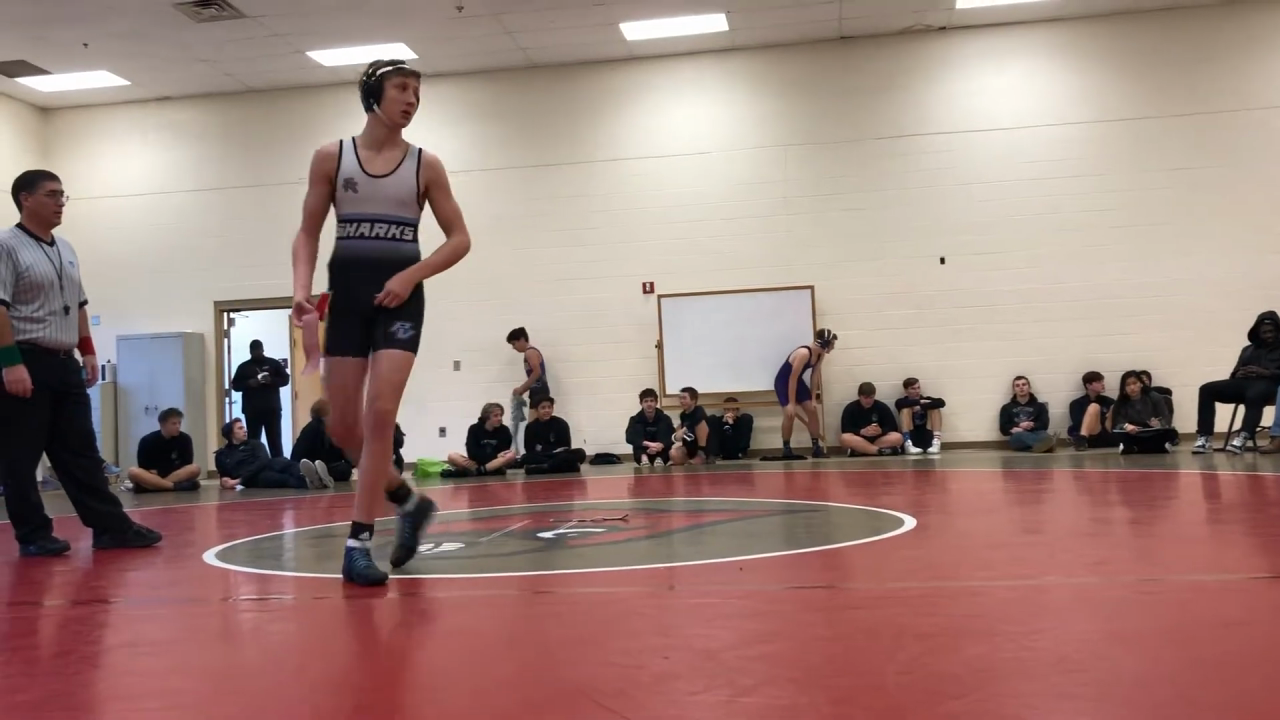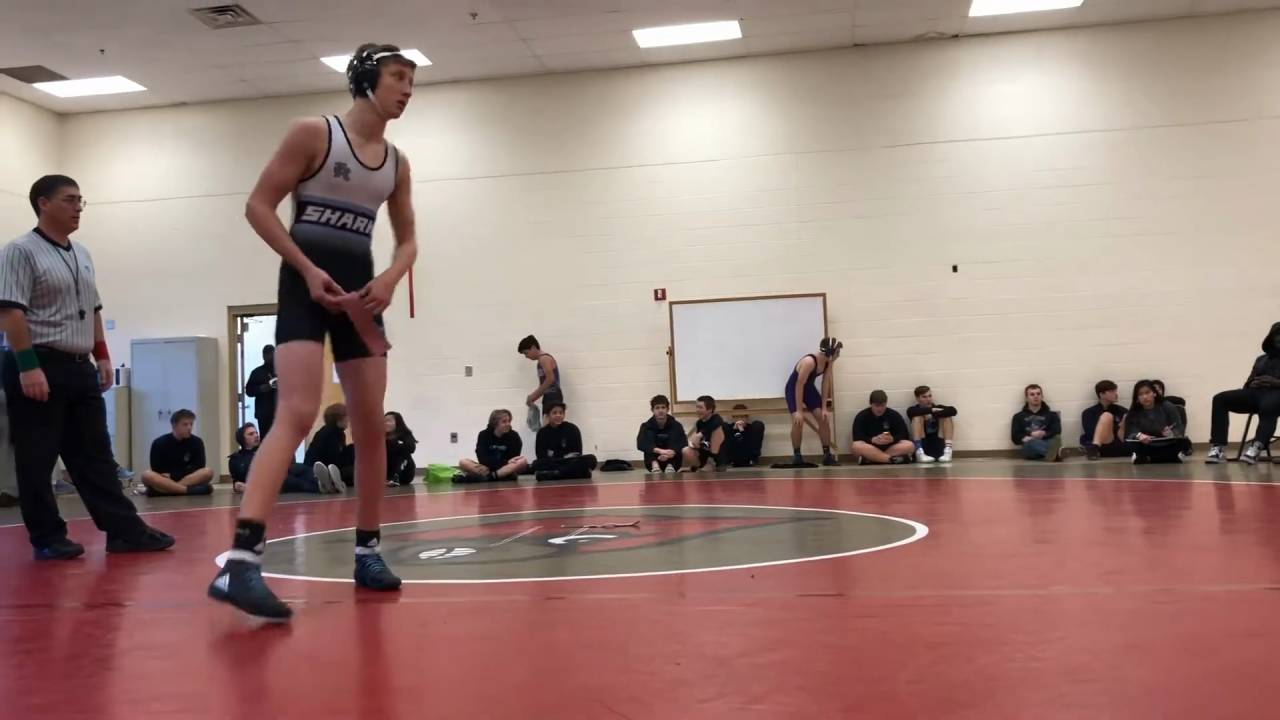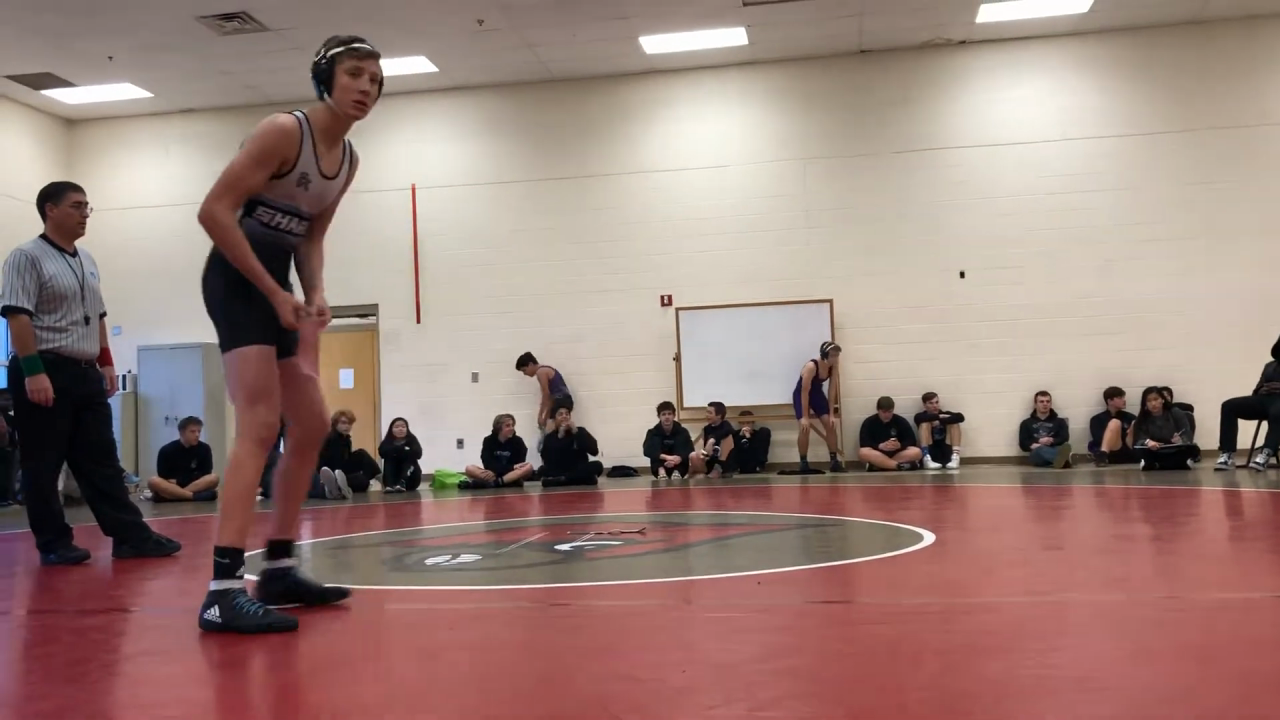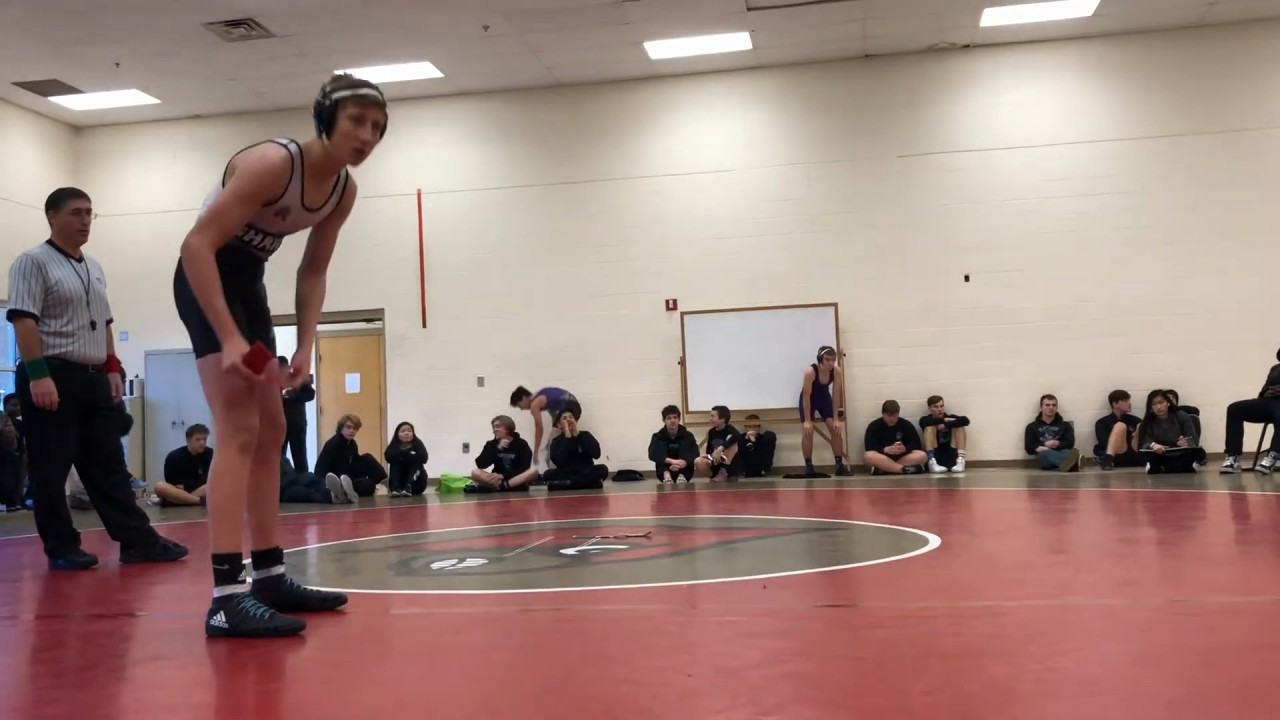
dt=0.4s
person 1, frame 1
left shoulder: (426, 165)
right shoulder: (330, 157)
left elbow: (459, 239)
right elbow: (308, 232)
left wrist: (411, 275)
right wrist: (302, 287)
left hip: (399, 293)
right hip: (346, 290)
left knee: (379, 414)
right knee: (343, 423)
left ankle: (358, 542)
right ankle: (408, 500)
person 1, frame 2
left shoulder: (397, 163)
right shoulder: (312, 133)
left elbow: (407, 241)
right elbow: (258, 207)
left wrist: (389, 280)
right wrist: (308, 270)
left hip: (358, 291)
right hip: (307, 283)
left knee: (372, 426)
right knee: (298, 415)
left ankle: (367, 550)
right ankle: (239, 562)
person 1, frame 3
left shoulder: (348, 160)
right shoulder: (282, 132)
right elbow: (213, 211)
left wrist: (315, 292)
right wrist: (274, 292)
left hip: (280, 285)
right hip: (237, 277)
left knee: (311, 424)
right knee: (261, 424)
left ankle: (278, 566)
right ankle: (222, 590)
person 1, frame 4
left shoulder: (344, 192)
right shoulder: (272, 163)
left elbow: (313, 272)
right elbow: (196, 245)
left wrist: (305, 346)
right wrist: (228, 339)
left hip: (249, 282)
right hip: (208, 280)
left knee: (270, 432)
right knee: (240, 431)
left ankle: (269, 577)
right ankle: (226, 597)
person 2, frame 1
left shoulder: (66, 250)
left wrist: (87, 351)
left hip: (65, 364)
left knee: (81, 451)
left ankle: (111, 526)
right ankle: (33, 535)
person 2, frame 2
left shoulder: (82, 254)
left wrist: (101, 356)
left hip: (79, 368)
right hip: (39, 366)
left knee: (95, 455)
right knee: (37, 459)
left ankle: (125, 530)
right ankle: (47, 538)
person 2, frame 3
left shoulder: (87, 261)
left wrist: (106, 362)
right wrist: (34, 372)
left hip: (85, 374)
right hip: (44, 371)
left knee: (101, 460)
right knee: (44, 464)
left ankle: (130, 535)
right ankle: (54, 543)
person 2, frame 4
left shoulder: (93, 268)
right shoulder: (34, 262)
right elbow: (24, 321)
left wrist: (111, 369)
right wrist: (38, 375)
left hip: (93, 379)
right hip: (52, 377)
left knee: (109, 465)
right knee: (51, 469)
left ankle: (138, 540)
right ankle: (61, 548)
